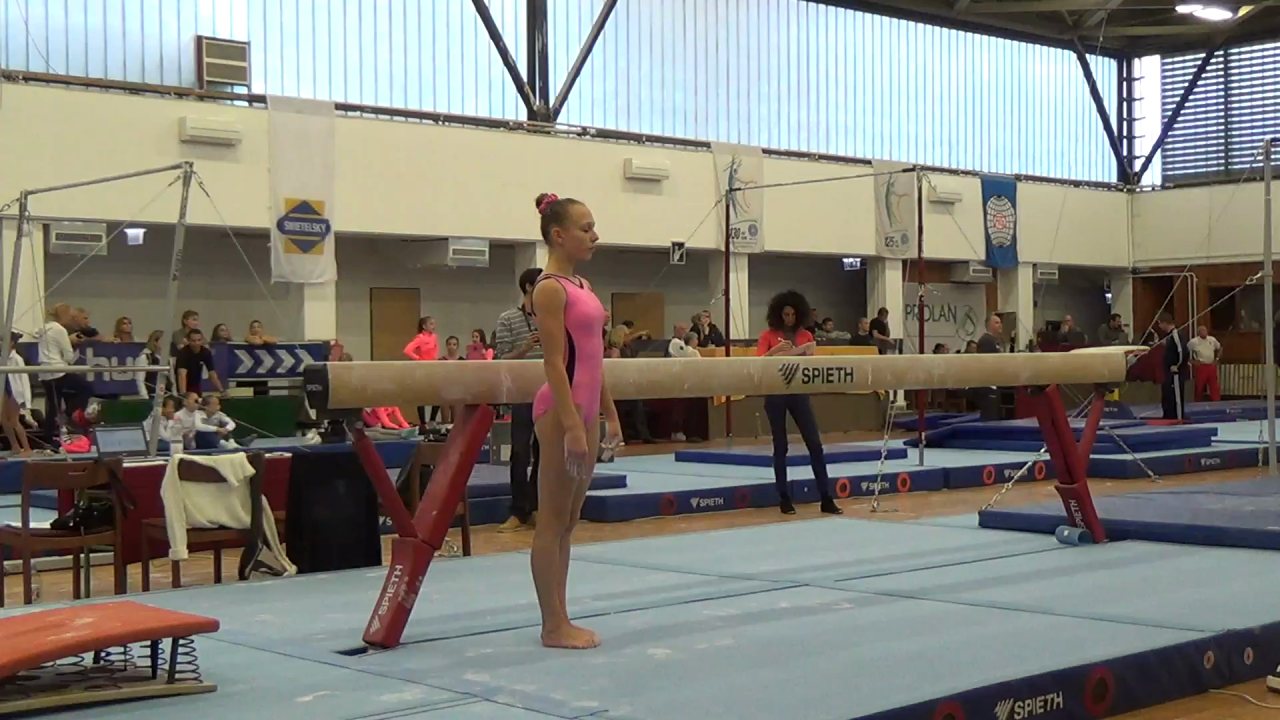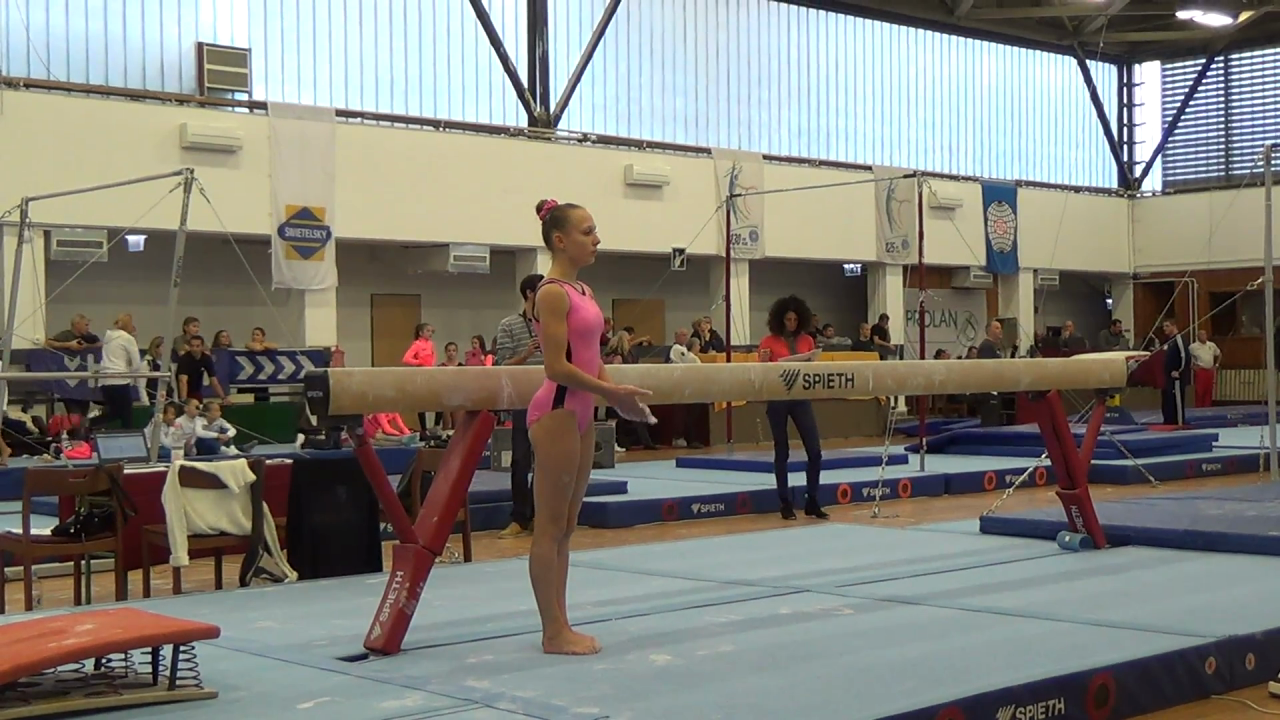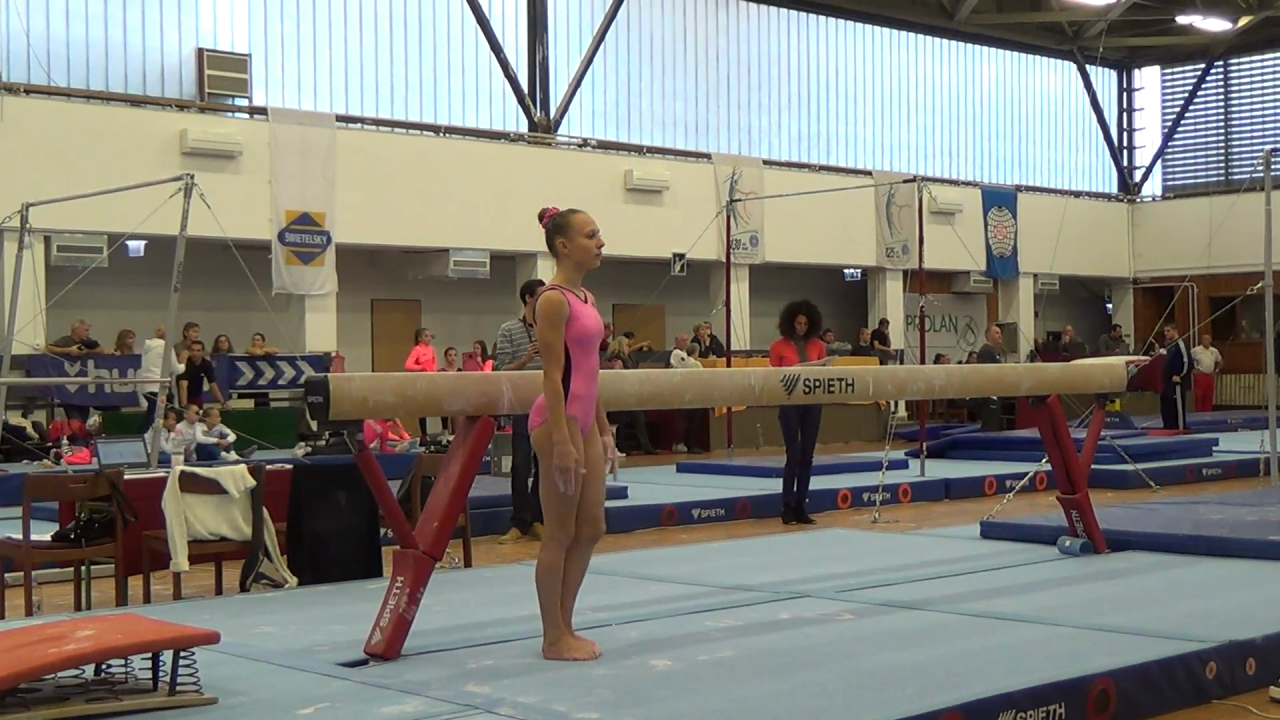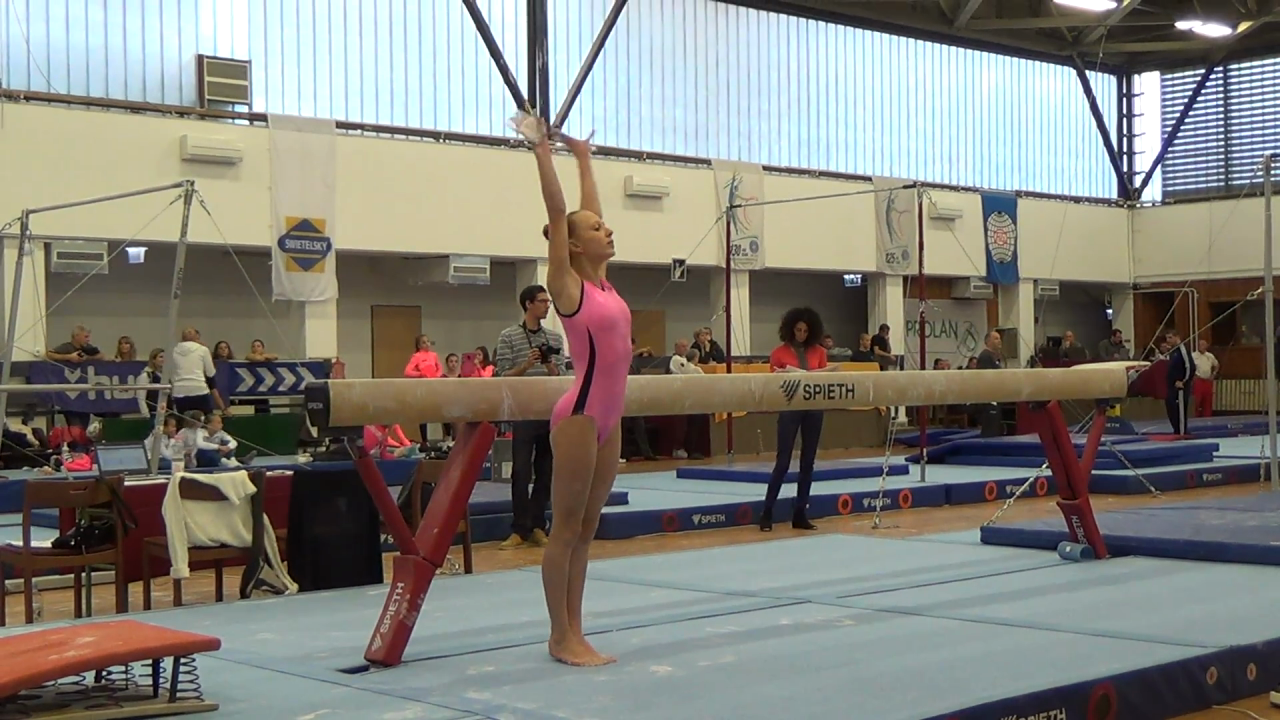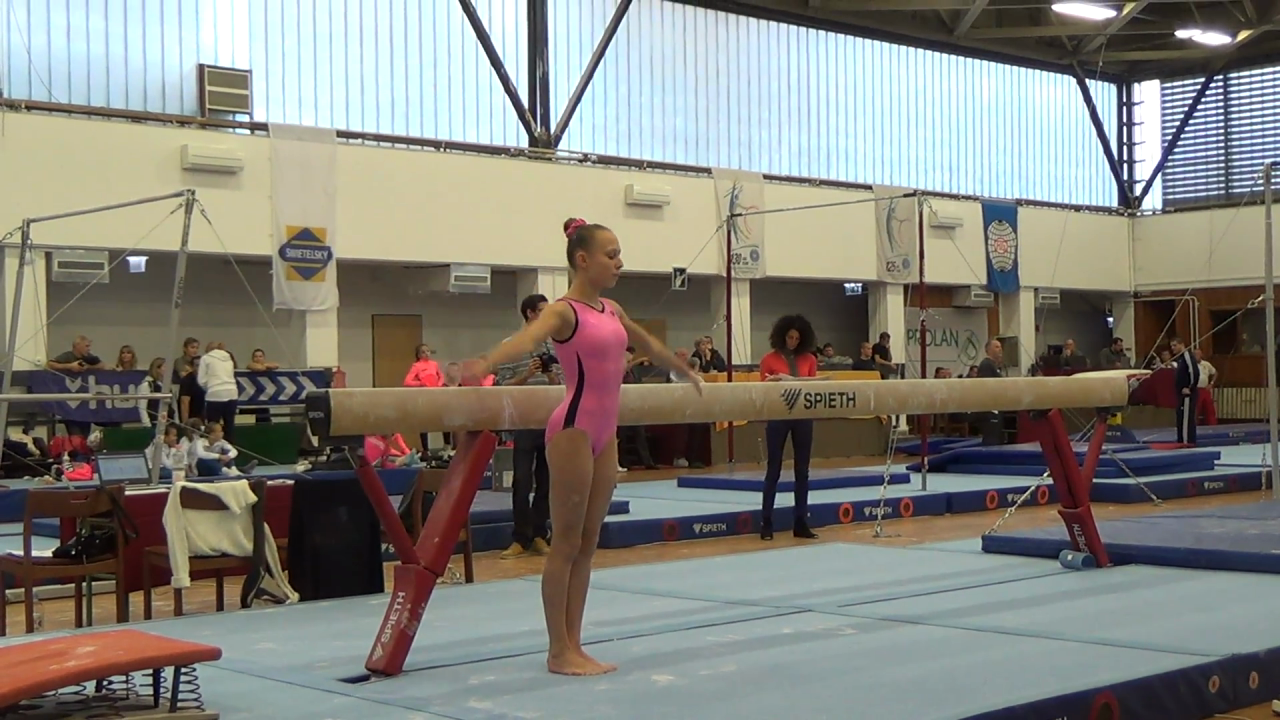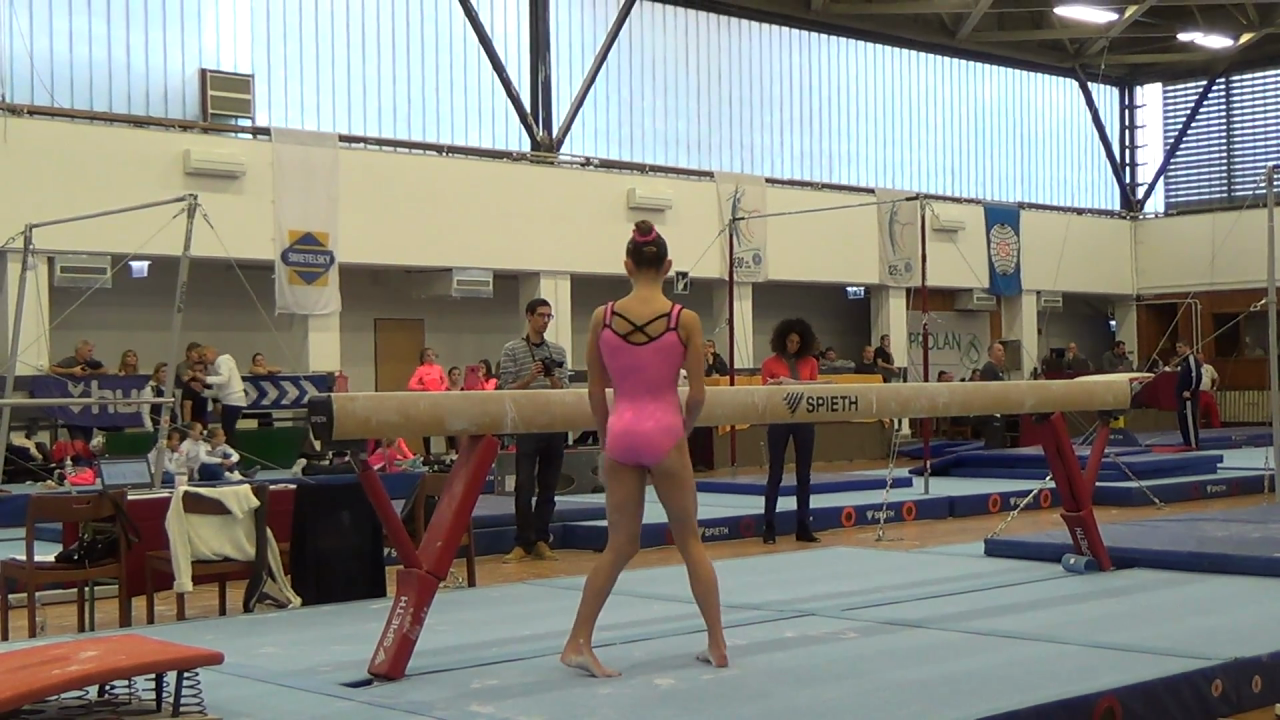
dt=0.7s
person 1, frame 1
left shoulder: (581, 285)
right shoulder: (550, 288)
right elbow: (555, 364)
left wrist: (609, 414)
right wrist: (572, 428)
left hip: (584, 410)
right hip: (562, 411)
left knee: (569, 522)
right knee: (552, 521)
left ankle: (562, 620)
right ankle: (553, 626)
person 1, frame 2
left shoulder: (583, 291)
right shoulder: (552, 293)
right elbow: (556, 367)
left wrist: (618, 395)
right wrist: (613, 393)
left hip: (581, 415)
right hip: (556, 414)
left knee: (566, 527)
right knee: (550, 527)
left ankle: (562, 626)
right ankle: (553, 632)
person 1, frame 3
left shoulder: (587, 299)
right shoulder: (554, 300)
right elbow: (554, 377)
left wrist: (603, 431)
right wrist: (560, 442)
left hip: (583, 422)
right hip: (558, 421)
left knee: (591, 529)
right knee: (562, 532)
left ankle: (564, 625)
right ankle: (554, 636)
person 1, frame 4
left shoulder: (603, 282)
right shoulder: (567, 284)
left elbow: (591, 208)
right elbow: (555, 212)
left wrist: (583, 159)
right wrist: (542, 150)
left hip: (609, 420)
right hip: (580, 417)
left knee: (585, 531)
right knee: (565, 530)
left ankle: (574, 633)
right ankle: (561, 637)
person 1, frame 5
left shoulder: (611, 310)
right shoulder: (562, 311)
left elbow: (651, 346)
right elbow: (525, 339)
left wrist: (685, 368)
right wrist: (485, 363)
left hip: (604, 435)
right hip: (574, 432)
left knee: (586, 543)
right knee: (567, 544)
left ankle: (572, 644)
right ankle: (560, 650)
person 1, frame 6
left shoulder: (602, 317)
right shoulder: (685, 319)
left elbow: (596, 391)
right elbow: (698, 393)
left wrist: (607, 438)
left hip: (621, 433)
right hip: (663, 435)
left knee: (621, 544)
right knee: (690, 542)
left ankle: (578, 643)
right ankle: (717, 645)
person 2, frame 1
right shoulder: (508, 319)
right elbow: (501, 360)
right wrist: (524, 349)
right knee: (520, 455)
left ankle: (536, 508)
right ankle: (519, 512)
person 2, frame 2
right shoulder: (509, 326)
right elbow: (502, 366)
right wrist: (525, 355)
right knee: (520, 461)
left ankle: (538, 514)
right ankle: (520, 518)
person 2, frame 3
right shoulder: (508, 331)
right elbow: (501, 371)
right wrist: (525, 360)
right knee: (521, 467)
left ankle: (537, 520)
right ankle: (520, 523)
person 2, frame 4
left shoulder: (555, 337)
right shoulder: (508, 337)
left elbow: (562, 378)
right elbow: (502, 377)
left wrist: (552, 369)
right wrist: (526, 366)
left knee: (545, 473)
right knee: (521, 474)
left ankle: (538, 527)
right ankle: (520, 529)
person 2, frame 5
left shoulder: (556, 347)
left elbow: (562, 387)
right elbow: (503, 386)
left wrist: (553, 376)
right wrist: (527, 375)
left knee: (545, 482)
right knee: (522, 483)
left ankle: (539, 536)
right ankle: (521, 538)
person 2, frame 6
left shoulder: (558, 351)
right shoulder: (512, 350)
left elbow: (565, 391)
right elbow: (506, 389)
left wrist: (553, 380)
right wrist: (529, 379)
left knee: (548, 487)
right knee: (524, 487)
left ankle: (541, 540)
right ankle: (523, 543)
person 3, frame 1
left shoulder: (806, 335)
right shoulder: (768, 335)
left wrist: (808, 358)
right wrist: (775, 350)
left hip: (799, 392)
right hip: (776, 393)
left knee: (815, 445)
right knee: (781, 447)
left ankle: (826, 498)
right ankle: (784, 498)
person 3, frame 2
left shoulder: (807, 340)
right shoulder: (769, 341)
right wrist: (763, 359)
left hip: (801, 398)
right hip: (778, 399)
left knee: (814, 450)
right knee: (782, 452)
left ankle: (812, 502)
right ankle: (785, 504)
person 3, frame 3
left shoulder: (818, 345)
right shoulder: (778, 346)
left hip: (812, 403)
right hip: (790, 403)
left knee: (807, 457)
right knee: (794, 456)
left ankle: (800, 507)
right ankle: (787, 508)
person 3, frame 4
left shoulder: (819, 351)
right shoulder: (779, 353)
left hip: (814, 408)
right hip: (790, 408)
left knee: (808, 462)
right knee: (782, 462)
left ankle: (800, 514)
right ankle: (767, 512)
person 3, frame 5
left shoulder: (809, 359)
right shoulder: (769, 360)
right wrist: (772, 382)
left hip: (803, 416)
right hip: (778, 416)
left knee: (802, 470)
right knee: (774, 470)
left ankle: (801, 523)
right ankle: (766, 523)
person 3, frame 6
left shoulder: (810, 362)
right shoulder: (770, 364)
right wrist: (774, 385)
left hip: (804, 420)
right hip: (779, 420)
left knee: (804, 474)
right knee: (775, 474)
left ankle: (803, 526)
right ankle: (769, 527)
